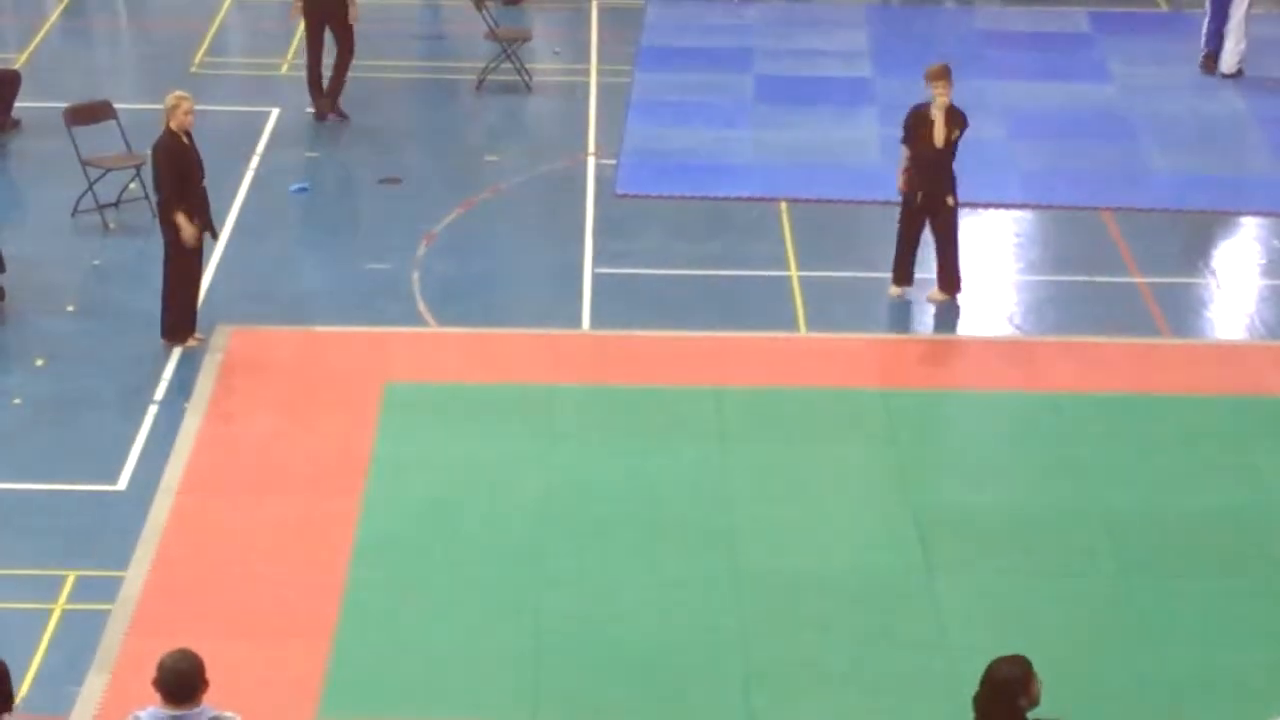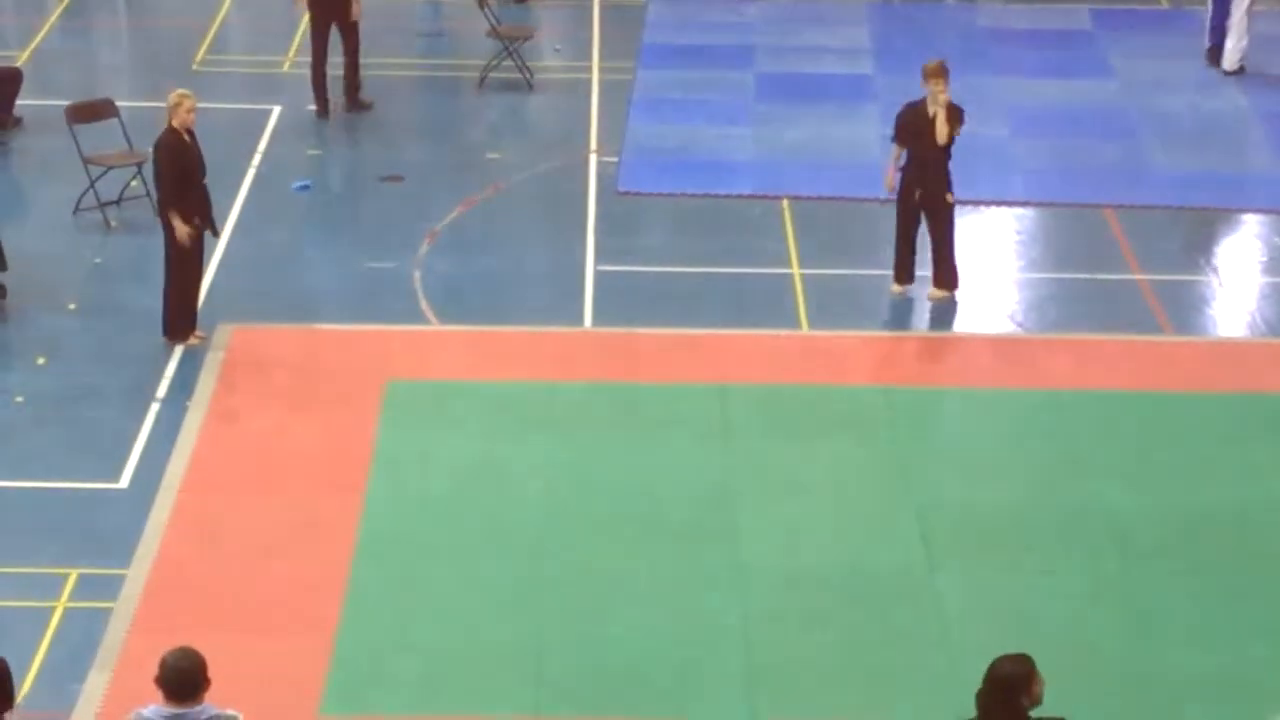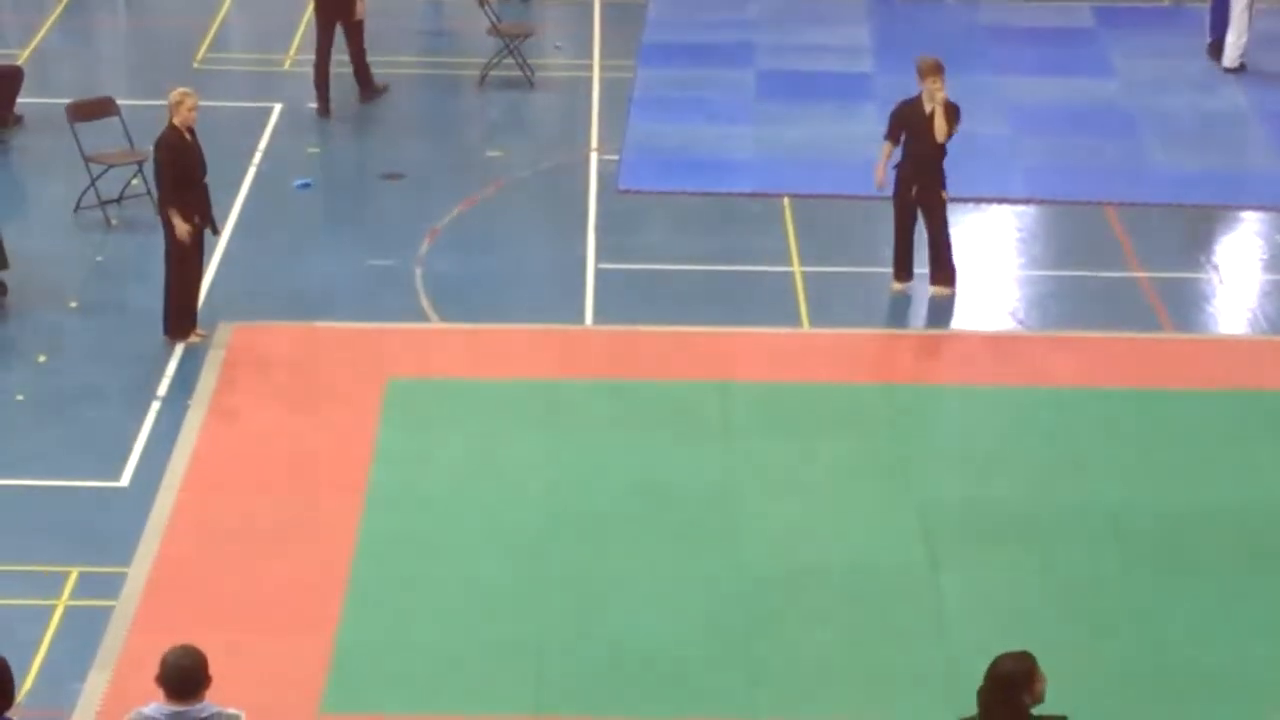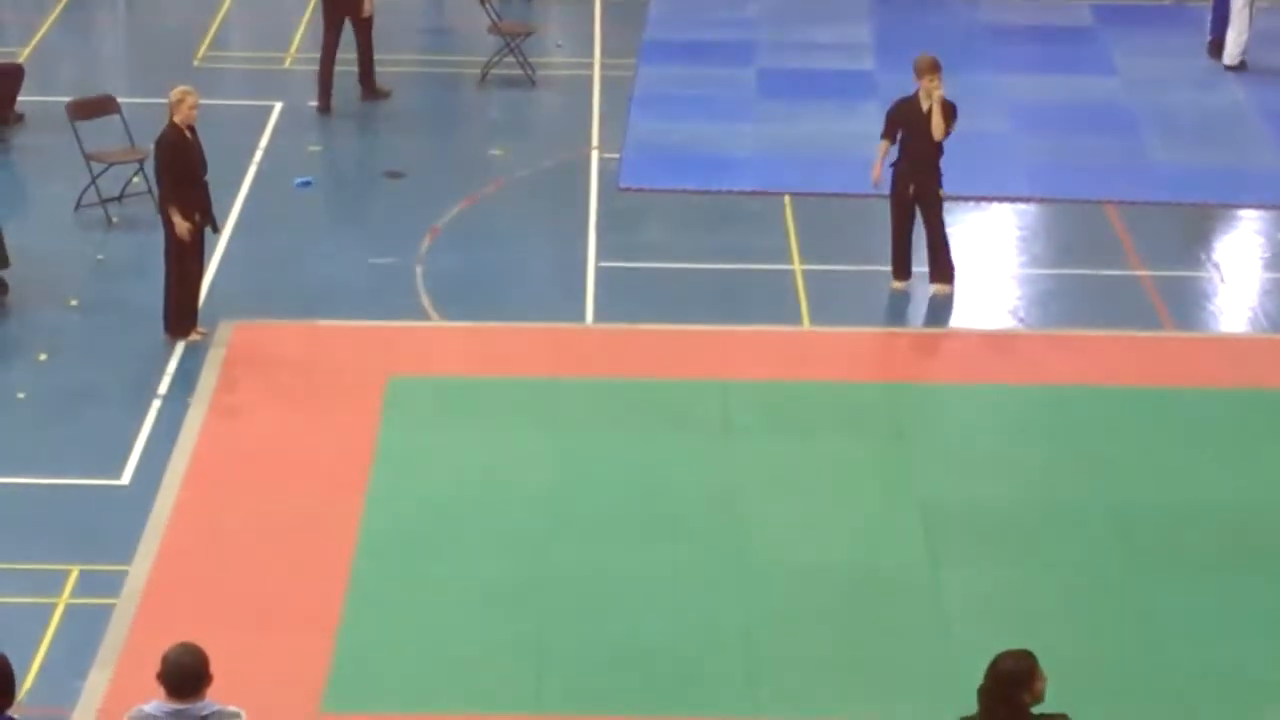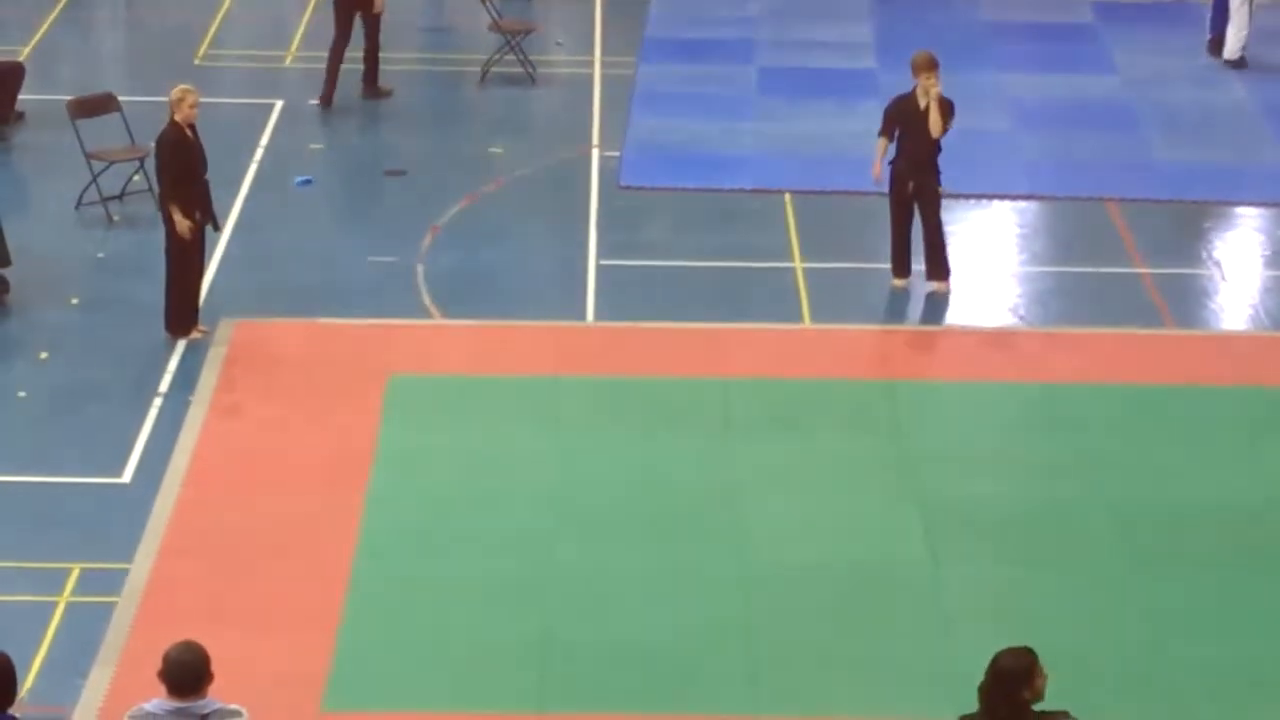
dt=0.1s
person 1, frame 1
left shoulder: (186, 138)
right shoulder: (164, 146)
right elbow: (164, 188)
left wrist: (201, 215)
right wrist: (181, 222)
left hip: (193, 214)
right hip: (176, 217)
left knee: (192, 273)
right knee: (178, 274)
left ankle: (187, 329)
right ankle: (174, 333)
person 1, frame 2
left shoulder: (189, 136)
right shoulder: (166, 144)
right elbow: (164, 188)
left wrist: (202, 213)
right wrist: (176, 222)
left hip: (193, 212)
right hip: (178, 216)
left knee: (193, 272)
right knee: (180, 272)
left ankle: (188, 326)
right ankle: (177, 331)
person 1, frame 3
left shoulder: (189, 135)
right shoulder: (166, 142)
right elbow: (164, 186)
left wrist: (203, 212)
right wrist: (176, 221)
left hip: (193, 211)
right hip: (179, 214)
left knee: (193, 270)
right knee: (180, 271)
left ankle: (189, 324)
right ankle: (177, 329)
person 1, frame 4
left shoulder: (190, 133)
right shoulder: (168, 140)
right elbow: (165, 184)
left wrist: (202, 210)
right wrist: (176, 218)
left hip: (194, 209)
right hip: (179, 212)
left knee: (194, 268)
right knee: (180, 269)
left ankle: (189, 323)
right ankle: (178, 328)
person 1, frame 5
left shoulder: (190, 131)
right shoulder: (168, 138)
right elbow: (166, 182)
left wrist: (203, 208)
right wrist: (177, 216)
left hip: (194, 208)
right hip: (179, 210)
left knee: (195, 266)
right knee: (181, 267)
left ankle: (190, 321)
right ankle: (179, 326)
person 2, frame 1
left shoulder: (957, 117)
right shoulder: (917, 112)
left elbow: (940, 143)
left wrist: (941, 112)
right wrist: (902, 173)
left hip: (941, 182)
right hip: (916, 180)
left knee: (945, 235)
right knee: (907, 231)
left ankle: (948, 286)
right ankle: (900, 281)
person 2, frame 2
left shoulder: (954, 113)
right shoulder: (911, 110)
left elbow: (942, 140)
right elbow: (899, 142)
left wrist: (942, 109)
right wrist: (892, 170)
left hip: (938, 179)
right hip: (912, 176)
left knee: (942, 232)
right knee: (905, 230)
left ankle: (945, 284)
right ankle: (901, 279)
person 2, frame 3
left shoulder: (950, 110)
right shoulder: (906, 108)
left elbow: (941, 137)
right elbow: (892, 139)
left wrist: (939, 107)
right wrist: (881, 167)
left hip: (933, 176)
right hip: (907, 174)
left knee: (938, 228)
right knee: (903, 227)
left ankle: (945, 280)
right ankle: (901, 276)
person 2, frame 4
left shoulder: (947, 108)
right shoulder: (902, 106)
left elbow: (938, 135)
right elbow: (888, 136)
left wrist: (936, 104)
right wrist: (878, 165)
left hip: (930, 174)
right hip: (904, 172)
left knee: (935, 226)
right knee: (901, 226)
left ankle: (944, 278)
right ankle: (900, 275)
person 2, frame 5
left shoulder: (944, 105)
right shoulder: (900, 104)
left elbow: (936, 132)
right elbow: (886, 134)
left wrist: (934, 102)
right wrist: (878, 162)
left hip: (928, 172)
right hip: (902, 170)
left knee: (933, 223)
right knee: (900, 224)
left ankle: (940, 276)
right ankle: (900, 272)
